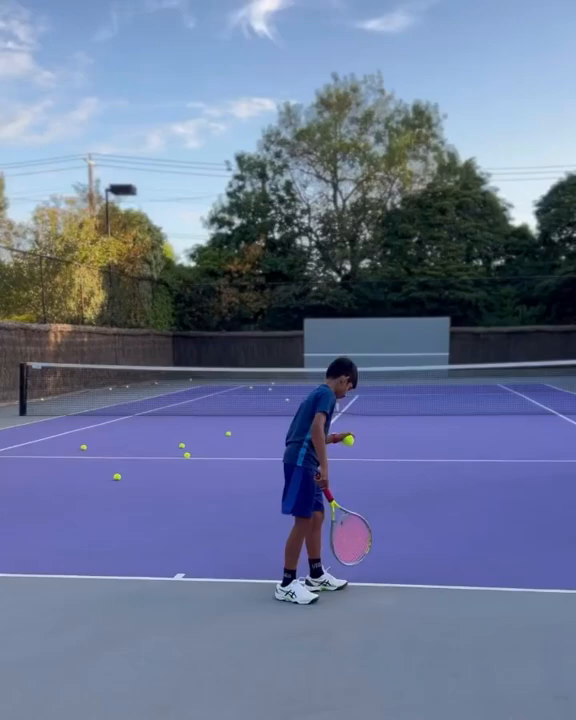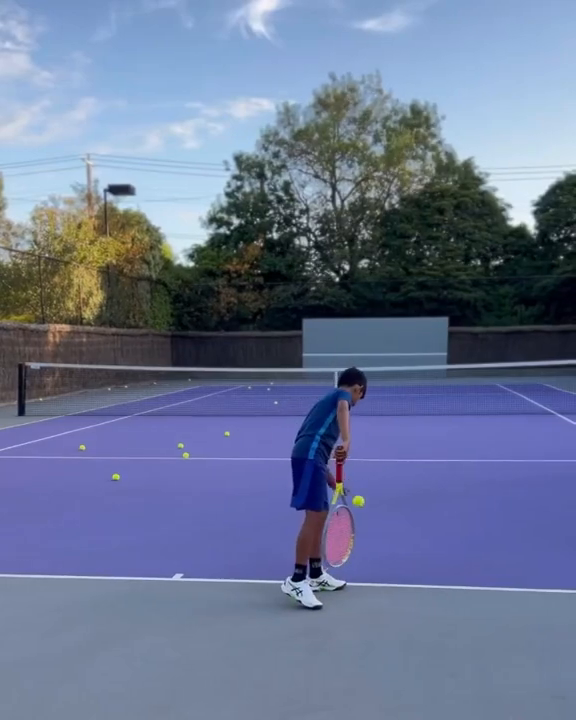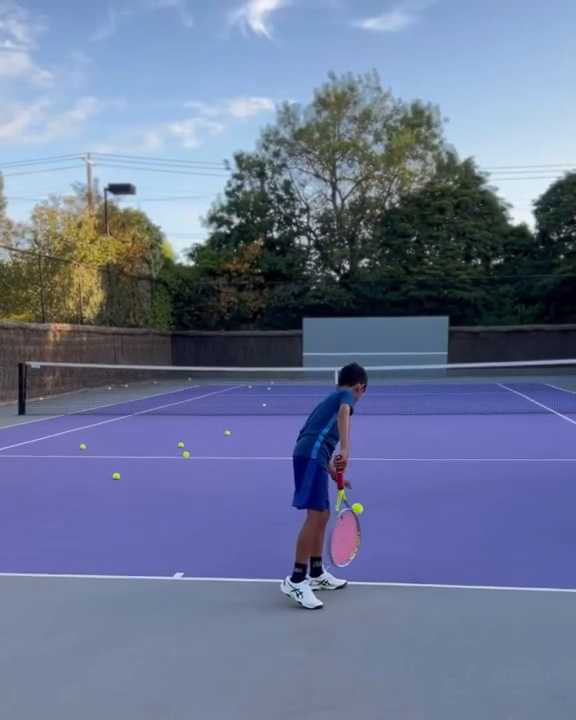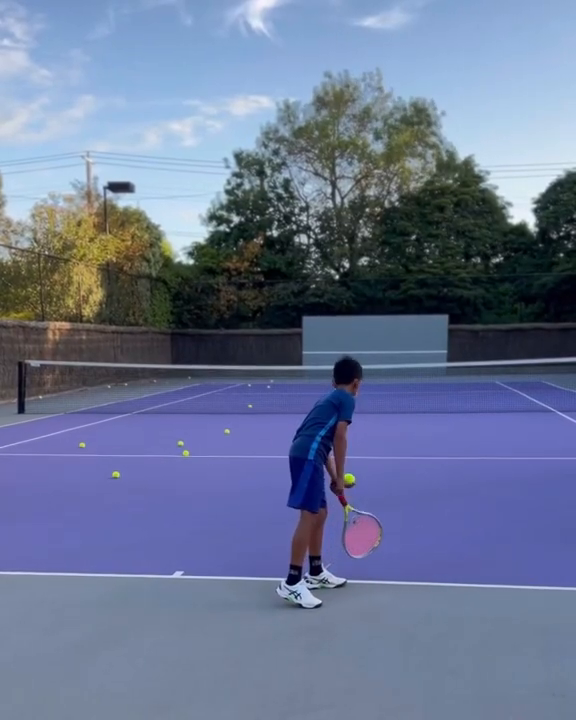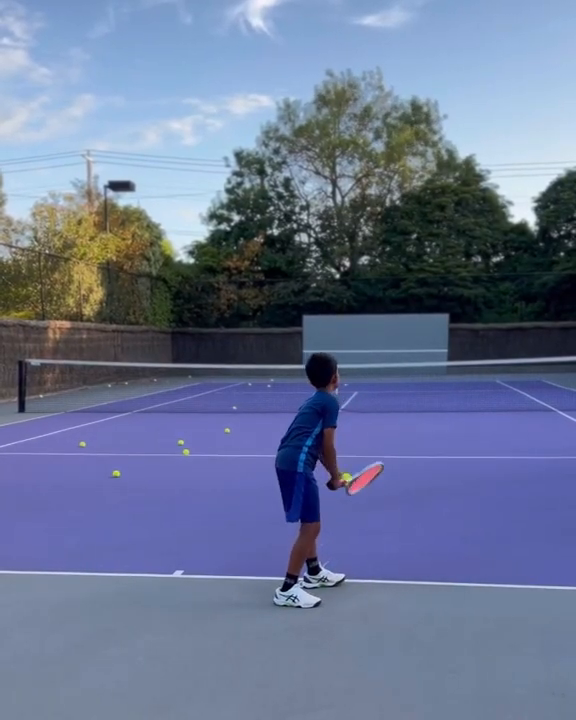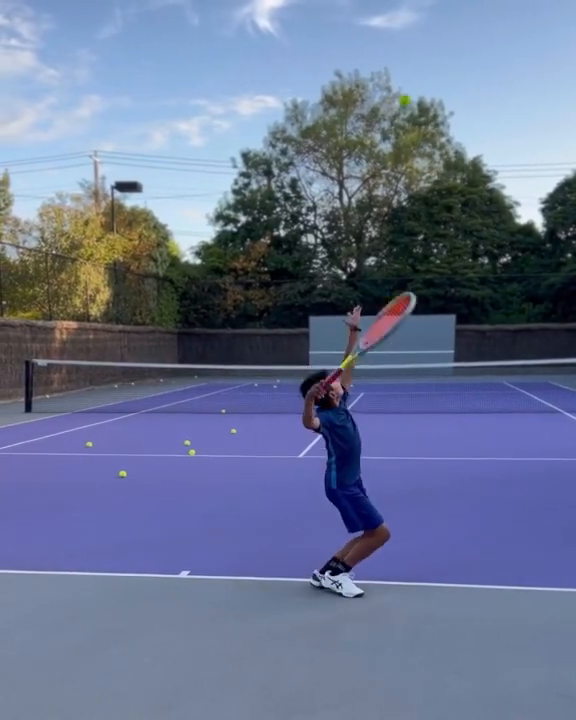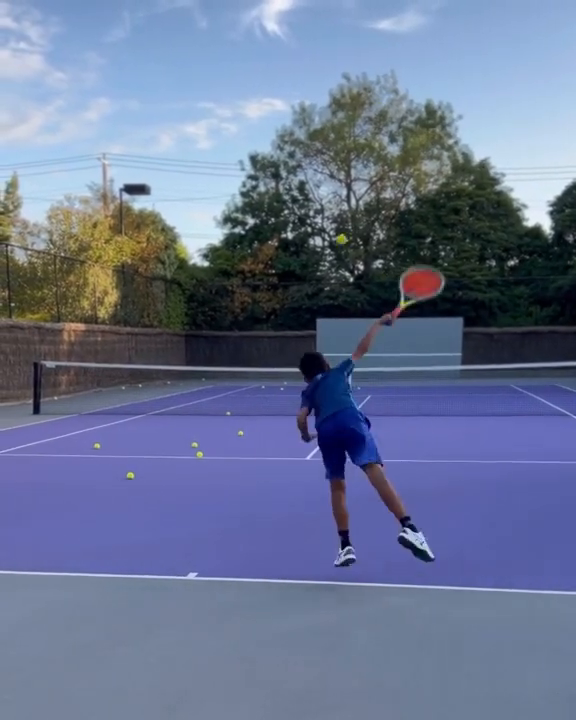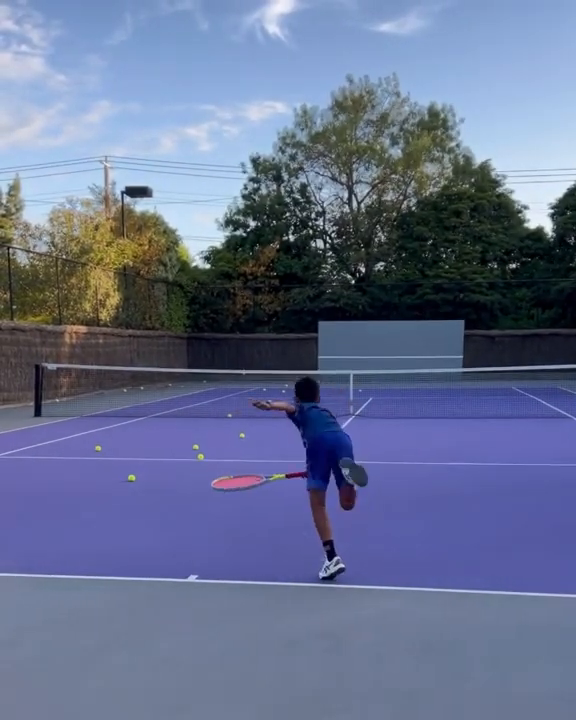
dt=0.7s
person 1, frame 1
left shoulder: (318, 394)
right shoulder: (327, 394)
right elbow: (316, 428)
left wrist: (333, 438)
right wrist: (323, 468)
left hip: (305, 462)
right hip: (300, 462)
left knee: (316, 517)
right knee: (303, 520)
left ankle: (316, 576)
right ankle: (286, 584)
person 1, frame 2
left shoulder: (330, 399)
right shoulder: (343, 395)
right elbow: (343, 409)
left wrist: (330, 478)
right wrist: (346, 441)
left hip: (310, 457)
right hip: (309, 456)
left knee: (321, 515)
right knee: (313, 516)
left ankle: (315, 575)
right ankle: (296, 580)
person 1, frame 3
left shoulder: (332, 398)
right shoulder: (347, 395)
right elbow: (344, 413)
left wrist: (336, 474)
right wrist: (345, 449)
left hip: (311, 455)
right hip: (311, 455)
left knee: (323, 515)
right knee: (314, 515)
left ankle: (316, 574)
right ankle: (295, 580)
person 1, frame 4
left shoulder: (330, 398)
right shoulder: (347, 398)
right elbow: (340, 438)
left wrist: (335, 479)
right wrist: (340, 477)
left hip: (306, 455)
right hip: (308, 456)
left knee: (320, 514)
right knee: (309, 516)
left ankle: (316, 573)
right ankle: (291, 583)
person 1, frame 5
left shoulder: (314, 400)
right shoulder: (330, 402)
right elbow: (328, 446)
left wrist: (331, 473)
right wrist: (336, 476)
left hip: (288, 462)
right hip: (297, 466)
left knee: (310, 523)
right knee: (311, 526)
left ankle: (314, 573)
right ankle: (287, 589)
person 1, frame 6
left shoulder: (341, 405)
right shoulder: (327, 417)
right elbow: (308, 422)
left wrist: (354, 330)
right wrist: (310, 397)
left hip: (351, 482)
right hip: (342, 486)
left knee: (369, 533)
right knee: (380, 533)
left ankle: (327, 572)
right ankle: (337, 573)
person 1, frame 7
left shoulder: (308, 391)
right shoulder: (338, 371)
left elbow: (301, 418)
right elbow: (362, 348)
left wrist: (306, 435)
right wrist: (380, 322)
left hip: (329, 433)
right hip: (352, 423)
left knee: (337, 487)
right knee: (377, 475)
left ankle: (345, 547)
right ankle: (408, 528)
person 1, frame 8
left shoulder: (300, 409)
right shoulder: (325, 412)
left elbow: (289, 406)
left wrist: (271, 405)
left hip: (324, 444)
right hip: (342, 442)
left knee: (318, 505)
right knee: (347, 504)
left ankle: (332, 558)
right ankle: (349, 472)
